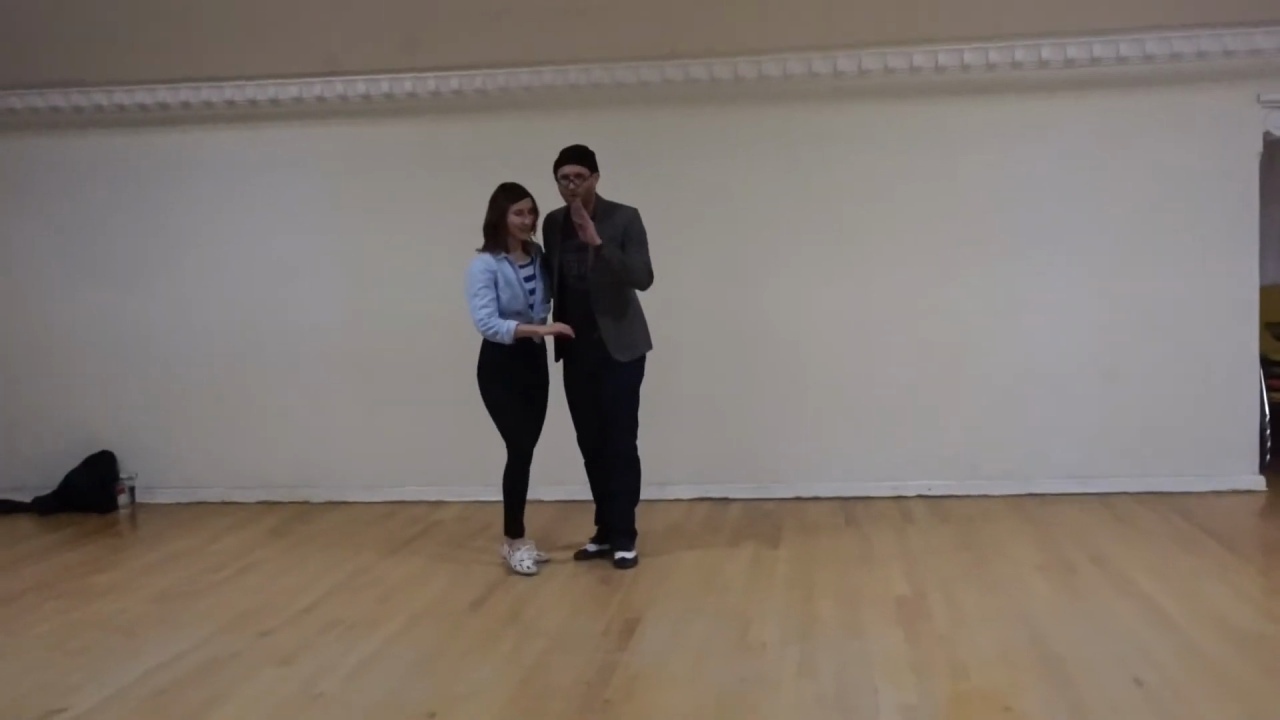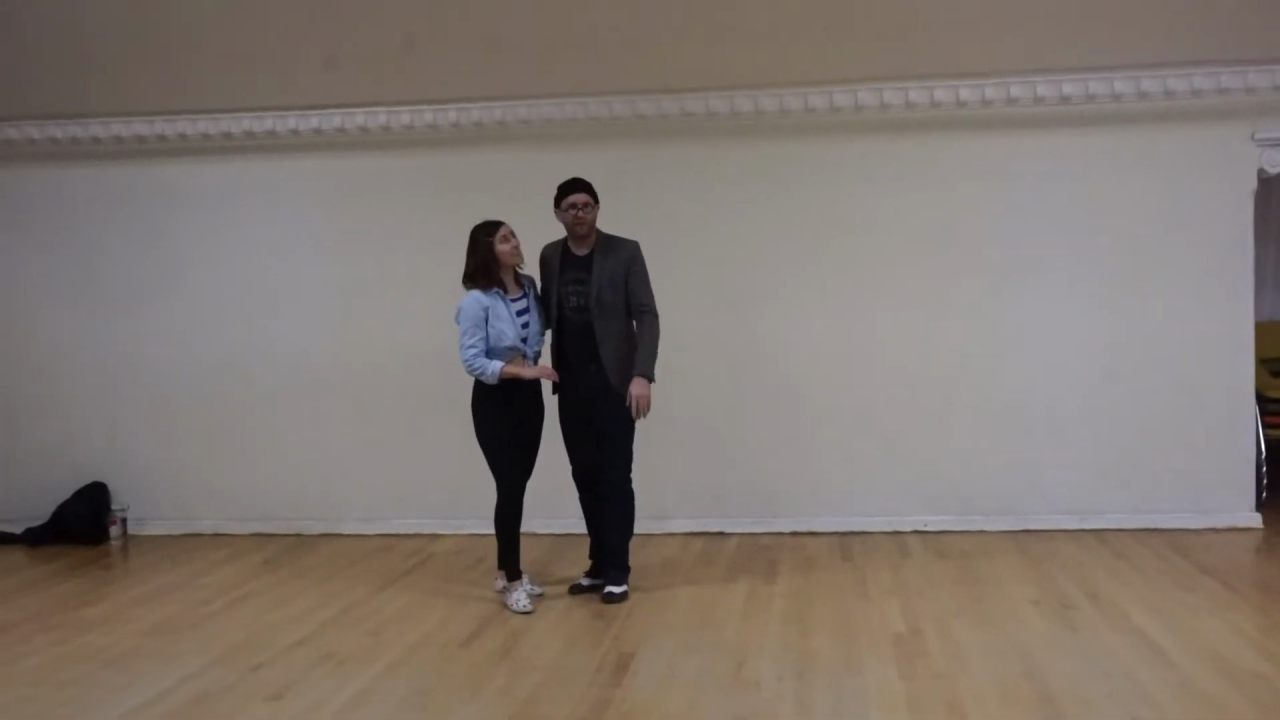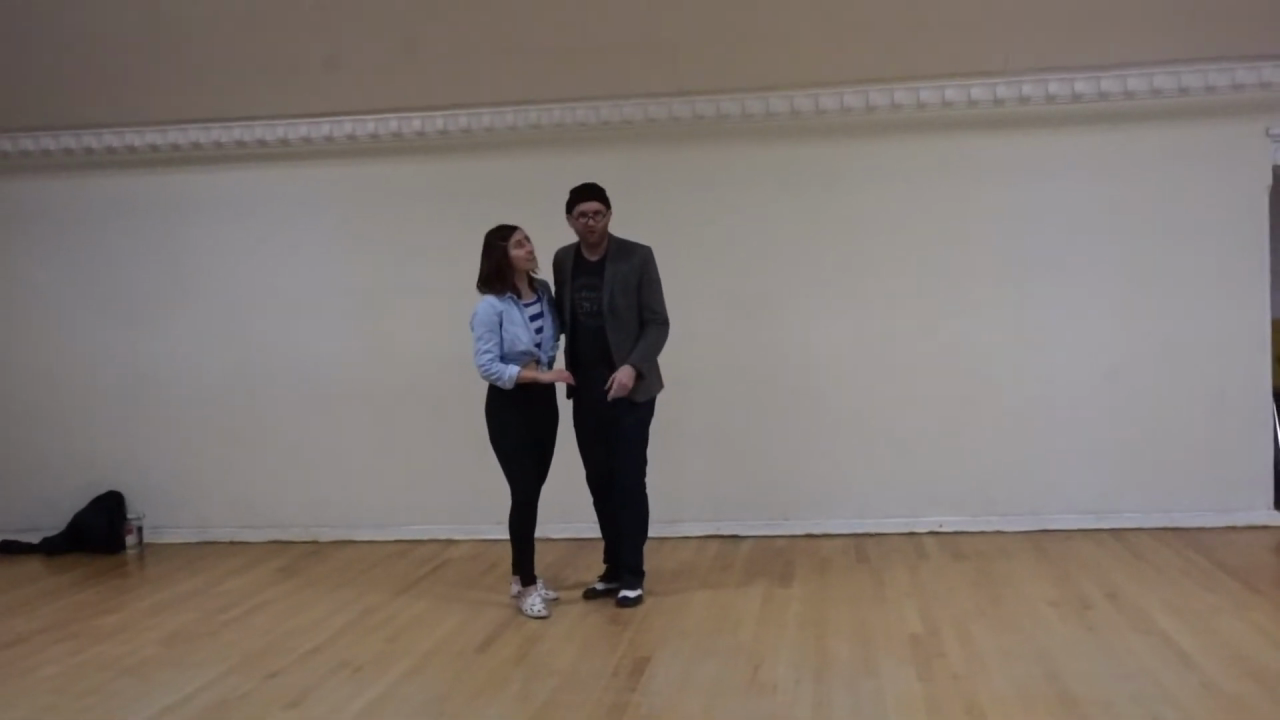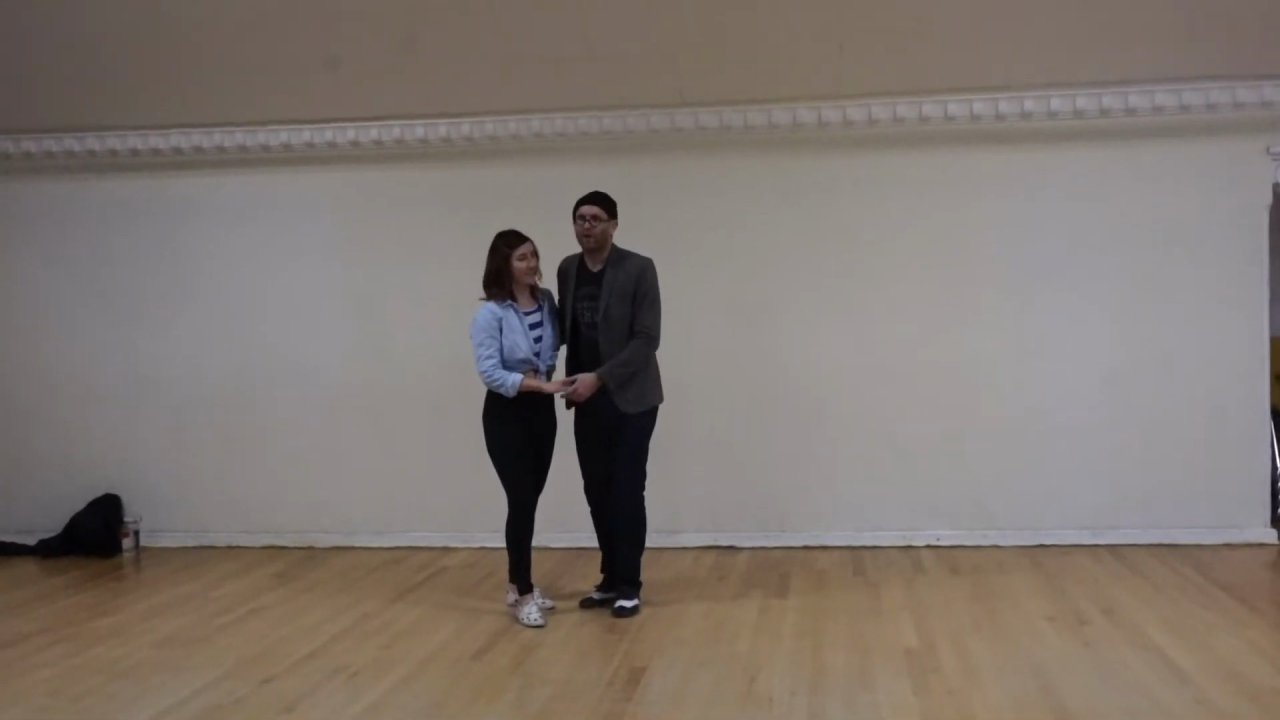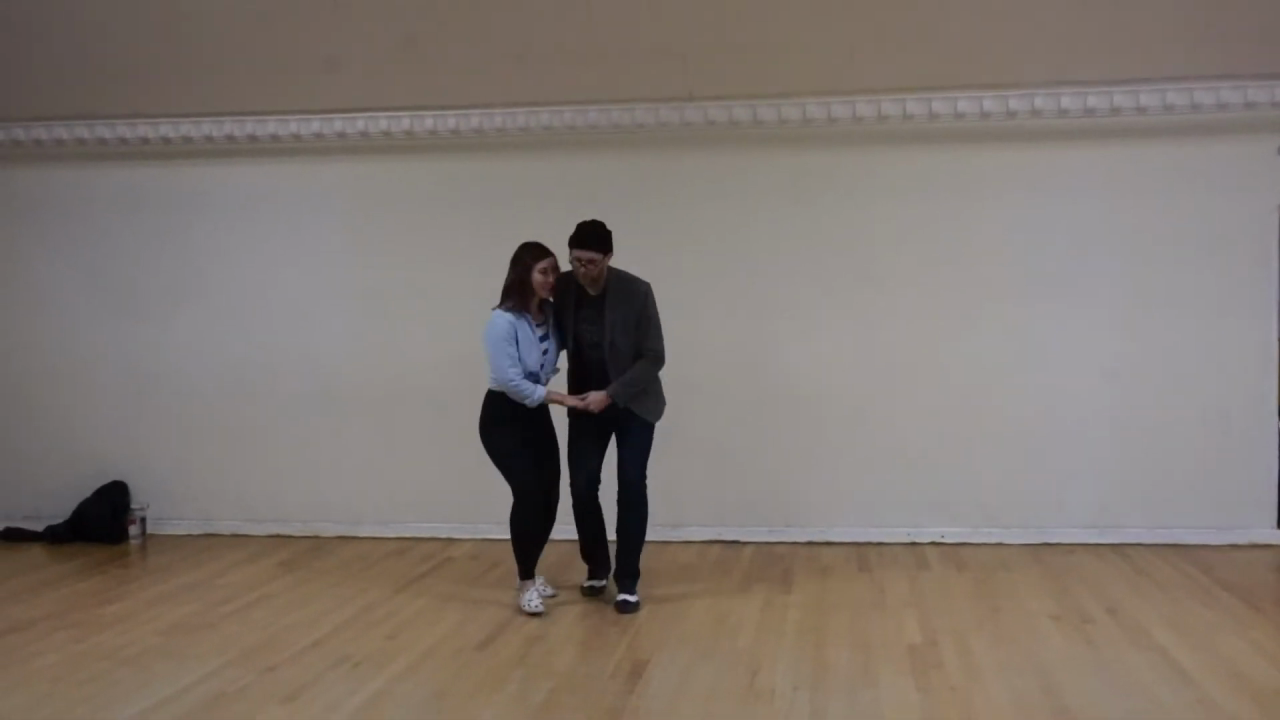
dt=1s
person 1, frame 1
left shoulder: (624, 218)
right shoulder: (553, 223)
left elbow: (643, 277)
left wrist: (599, 243)
left hip: (618, 348)
right hip: (575, 349)
left knee: (620, 443)
right knee: (591, 444)
left ankle: (624, 536)
right ankle: (604, 531)
person 1, frame 2
left shoulder: (624, 252)
right shoulder: (550, 256)
left elbow: (647, 315)
right elbow: (549, 314)
left wrist: (642, 374)
left hip: (613, 382)
right hip: (571, 383)
left knee: (615, 477)
right knee: (586, 477)
left ankle: (617, 570)
right ankle: (599, 564)
person 1, frame 3
left shoulder: (637, 257)
right shoulder: (563, 261)
left elbow: (657, 323)
right elbow: (563, 318)
left wrist: (633, 367)
left hip: (629, 389)
right hip: (585, 390)
left knee: (629, 481)
right knee: (600, 482)
left ankle: (632, 574)
right ankle: (614, 569)
person 1, frame 4
left shoulder: (638, 269)
right shoulder: (567, 269)
left elbow: (647, 339)
left wrist: (600, 376)
left hip: (631, 399)
right hip: (589, 401)
left knee: (627, 491)
right knee: (597, 491)
left ankle: (628, 586)
right ankle: (610, 578)
person 1, frame 5
left shoulder: (637, 292)
right shoulder: (564, 288)
left elbow: (654, 358)
left wrist: (611, 395)
left hip: (633, 403)
right hip: (587, 402)
left knee: (631, 483)
right knee: (582, 486)
left ankle: (627, 581)
right ankle: (597, 566)
person 2, frame 1
left shoulder: (537, 256)
right shoulder: (484, 265)
right elbow: (486, 322)
right wrist: (539, 328)
left hip: (534, 360)
right hip: (500, 364)
left knee: (527, 449)
right knee: (519, 448)
left ankle: (515, 536)
right ankle: (515, 540)
person 2, frame 2
left shoulder: (529, 287)
right shoulder: (476, 301)
right elbow: (472, 361)
left wrist: (532, 362)
right wrist: (521, 370)
left hip: (529, 396)
right hip: (494, 400)
left knee: (519, 485)
right knee: (510, 487)
left ankle: (508, 571)
right ankle: (512, 580)
person 2, frame 3
left shoulder: (544, 292)
right shoulder: (490, 307)
right elbow: (487, 366)
left wrist: (547, 367)
right wrist: (538, 375)
left hip: (543, 401)
right hip: (509, 406)
left knee: (533, 490)
right knee: (524, 492)
left ankle: (522, 576)
right ankle: (526, 586)
person 2, frame 4
left shoulder: (546, 300)
right shoulder: (489, 314)
right elbow: (490, 373)
right wrist: (541, 384)
left hip: (541, 410)
right hip: (506, 414)
left knee: (530, 500)
right knee: (521, 501)
left ankle: (518, 585)
right ankle: (523, 595)
person 2, frame 5
left shoulder: (549, 314)
right shoulder: (503, 322)
right elbow: (511, 382)
right wrist: (561, 399)
left hip: (537, 415)
right hip: (503, 417)
left knee: (549, 495)
right knee: (527, 491)
left ankle: (530, 574)
right ankle: (526, 583)
